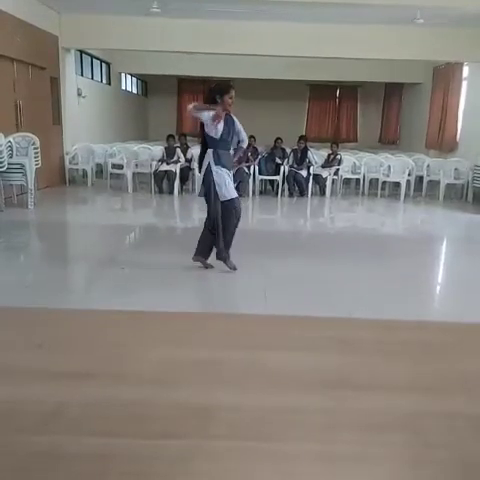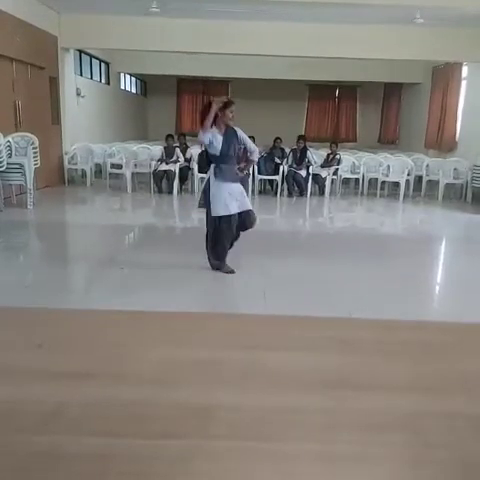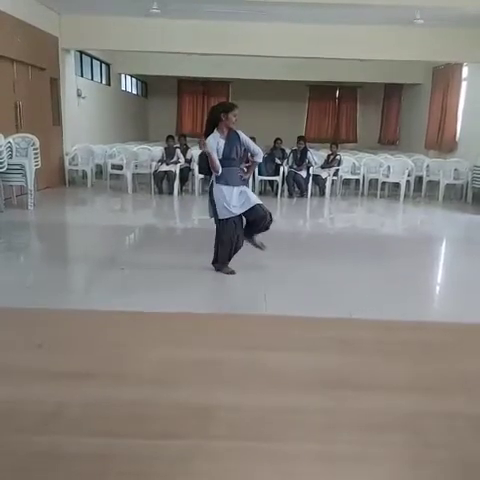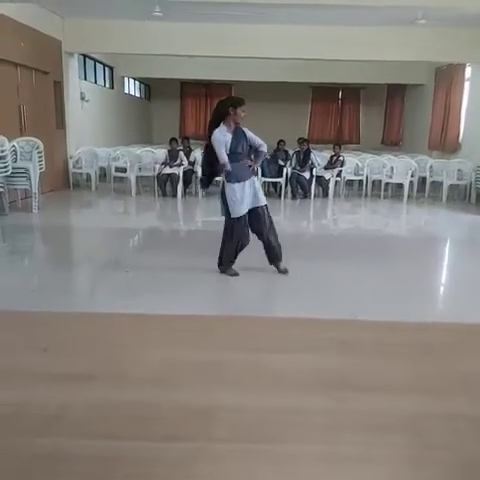
dt=0.2s
person 1, frame 1
left shoulder: (232, 119)
right shoulder: (209, 116)
left elbow: (244, 140)
right elbow: (191, 109)
left wrist: (236, 158)
right wrist: (213, 109)
left hip: (226, 168)
right hip: (214, 167)
left knee: (226, 212)
right knee: (231, 211)
left ankle: (201, 254)
right ankle: (223, 254)
person 1, frame 2
left shoulder: (236, 132)
right shoulder: (211, 134)
left elbow: (254, 151)
right elbow: (203, 138)
left wrist: (244, 170)
right wrist: (213, 110)
left hip: (235, 182)
right hip: (218, 183)
left knee: (248, 220)
right knee: (225, 224)
right ankle: (218, 261)
person 1, frame 3
left shoulder: (238, 135)
right shoulder: (212, 140)
left elbow: (258, 153)
right elbow: (217, 170)
left wrist: (249, 172)
right wrist: (212, 161)
left hip: (240, 186)
right hip: (221, 188)
left knee: (263, 216)
right knee: (229, 227)
left ankle: (248, 234)
right ankle: (220, 262)
person 1, frame 4
left shoulder: (242, 131)
right shoulder: (218, 134)
left elbow: (262, 146)
right elbow: (226, 164)
left wrist: (255, 162)
right wrist: (225, 166)
left hip: (251, 181)
right hip: (234, 183)
left knee: (264, 221)
right knee: (236, 225)
left ankle: (275, 259)
right ankle: (225, 264)
